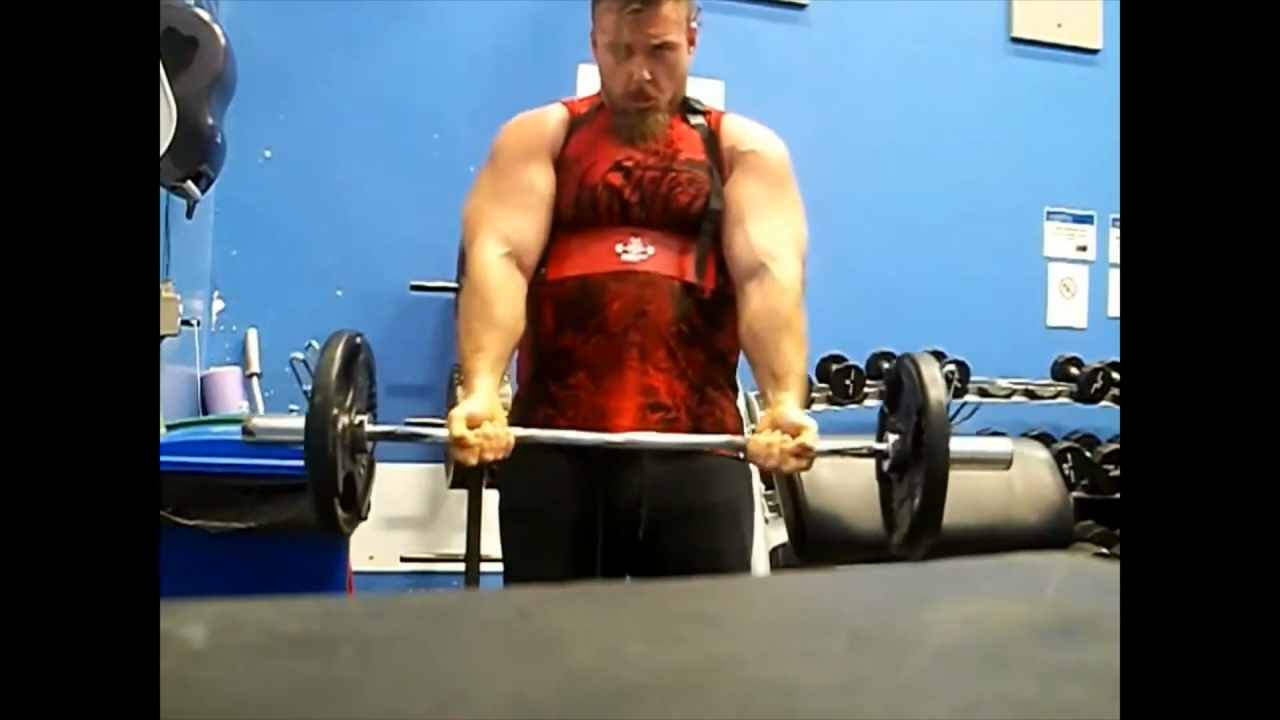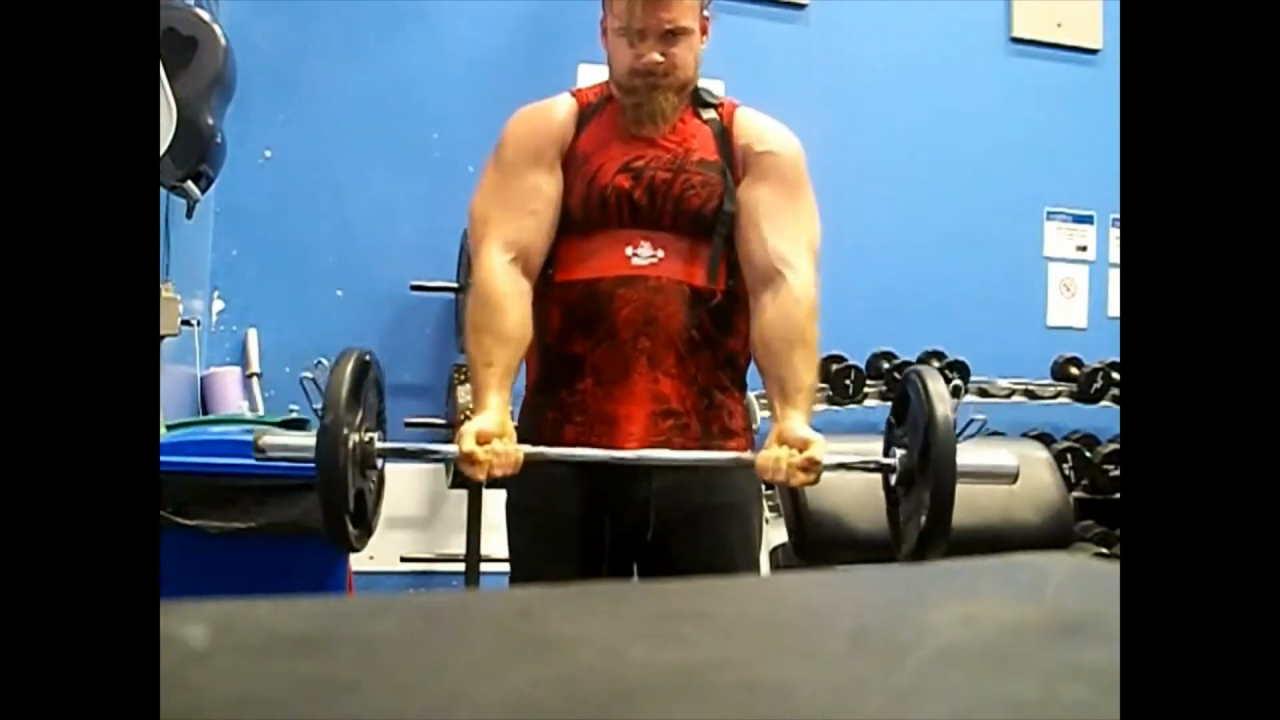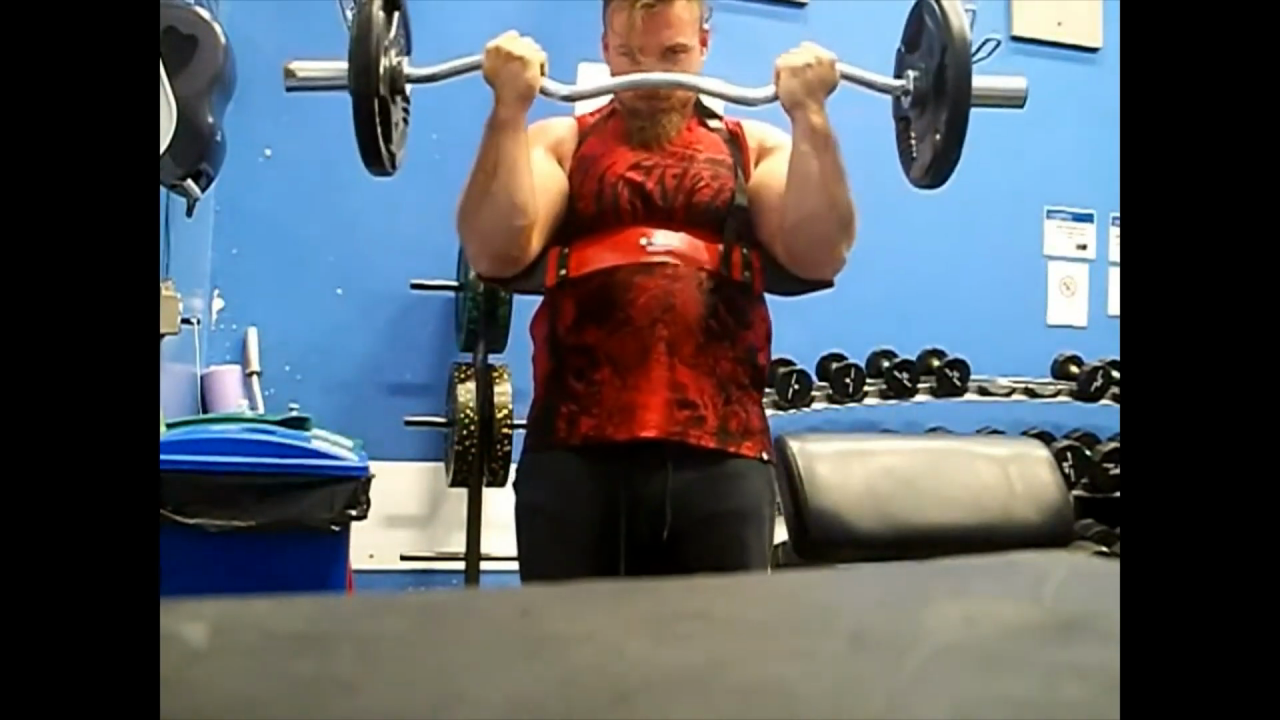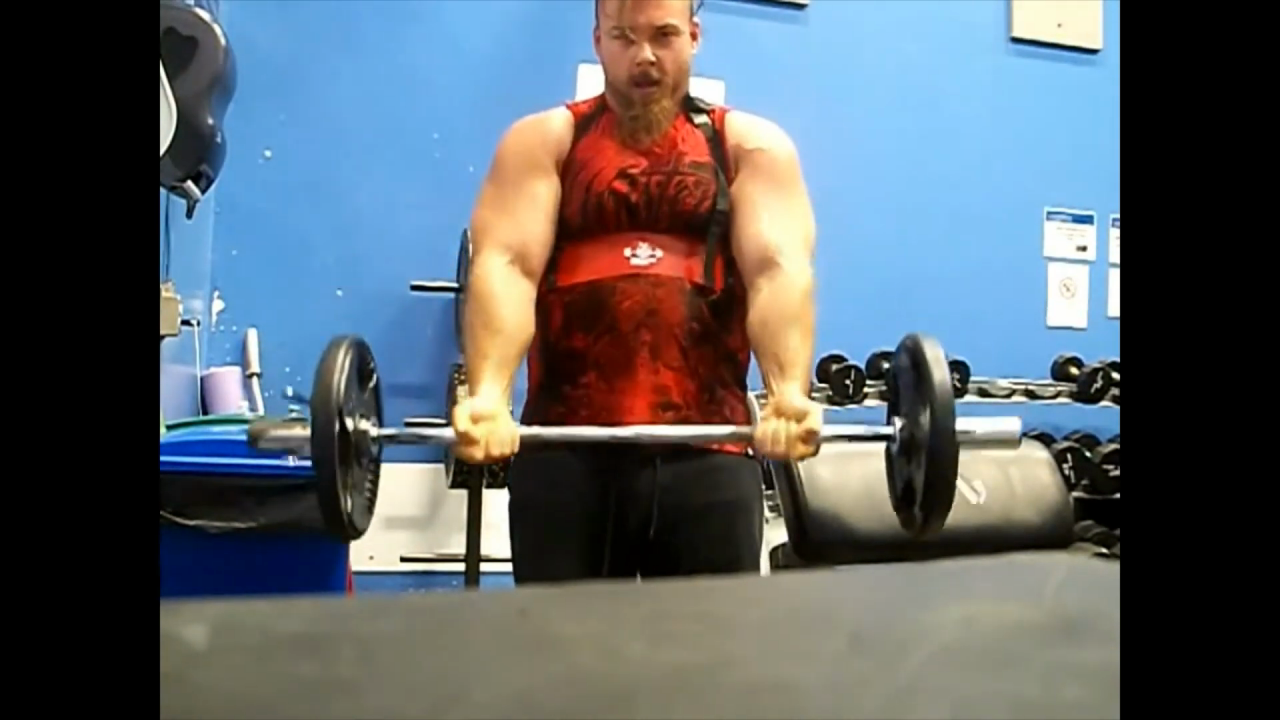
dt=1s
person 1, frame 1
left shoulder: (745, 148)
right shoulder: (538, 137)
left elbow: (769, 275)
right elbow: (498, 259)
left wrist: (786, 402)
right wrist: (481, 390)
left hip: (696, 450)
right hip: (555, 447)
person 1, frame 2
left shoulder: (758, 143)
right shoulder: (546, 129)
left elbow: (785, 280)
right elbow: (502, 263)
left wrist: (793, 418)
right wrist: (491, 407)
left hip: (706, 451)
right hip: (563, 447)
person 1, frame 3
left shoulder: (758, 147)
right shoulder: (556, 143)
left elbow: (820, 256)
right elbow: (495, 253)
left wrist: (809, 112)
right wrist: (508, 106)
left hip: (720, 452)
right hip: (576, 448)
person 1, frame 4
left shoulder: (751, 143)
right shoulder: (542, 140)
left elbow: (778, 268)
right elbow: (505, 264)
left wrist: (788, 393)
right wrist: (489, 393)
left hip: (707, 446)
right hip: (567, 445)
